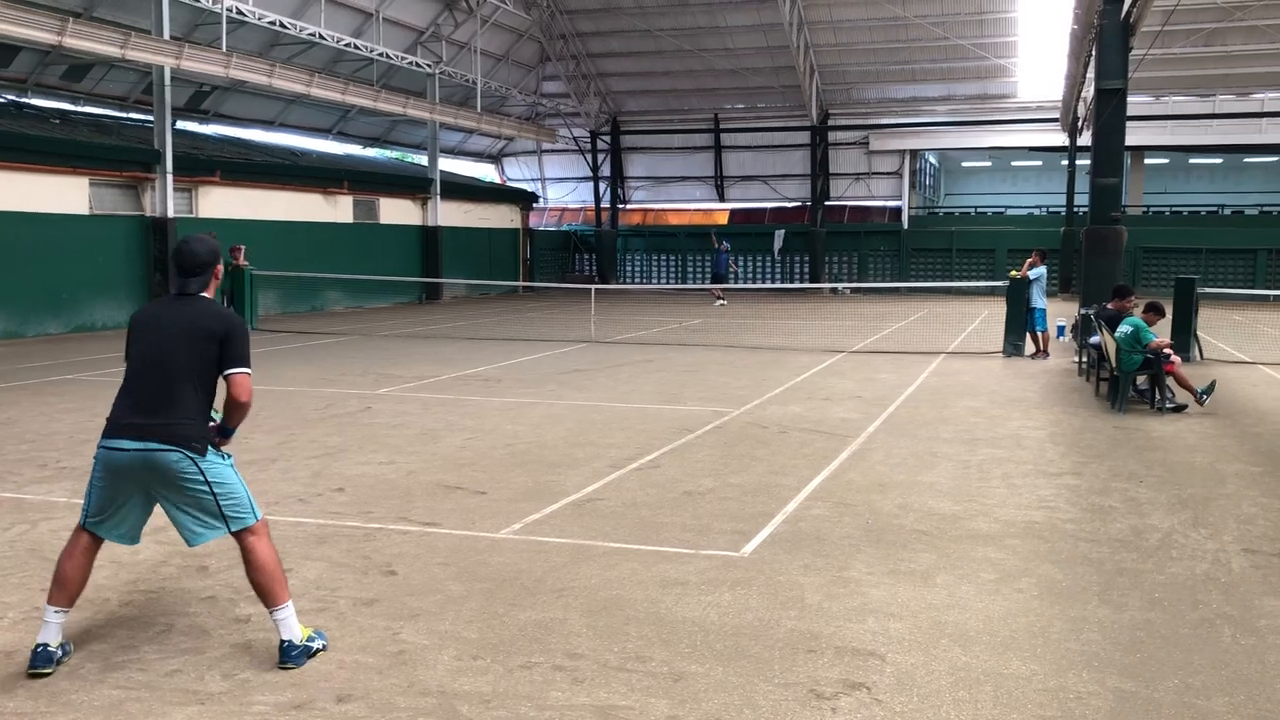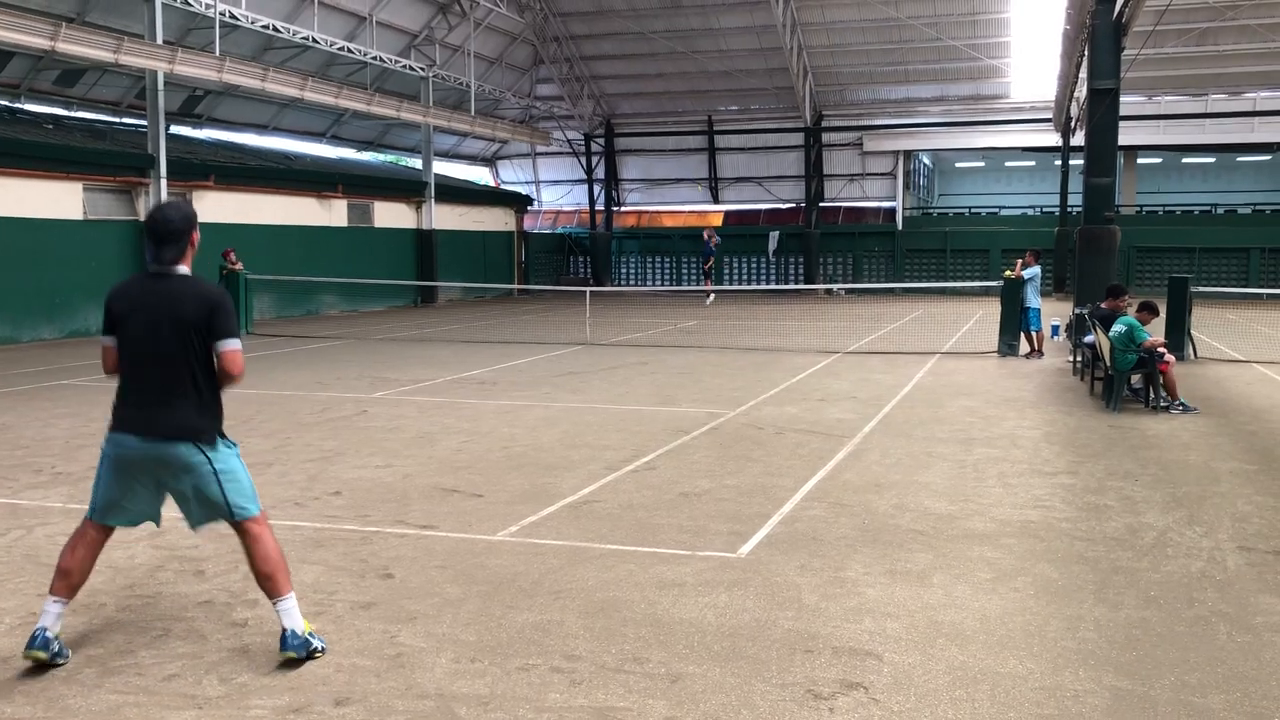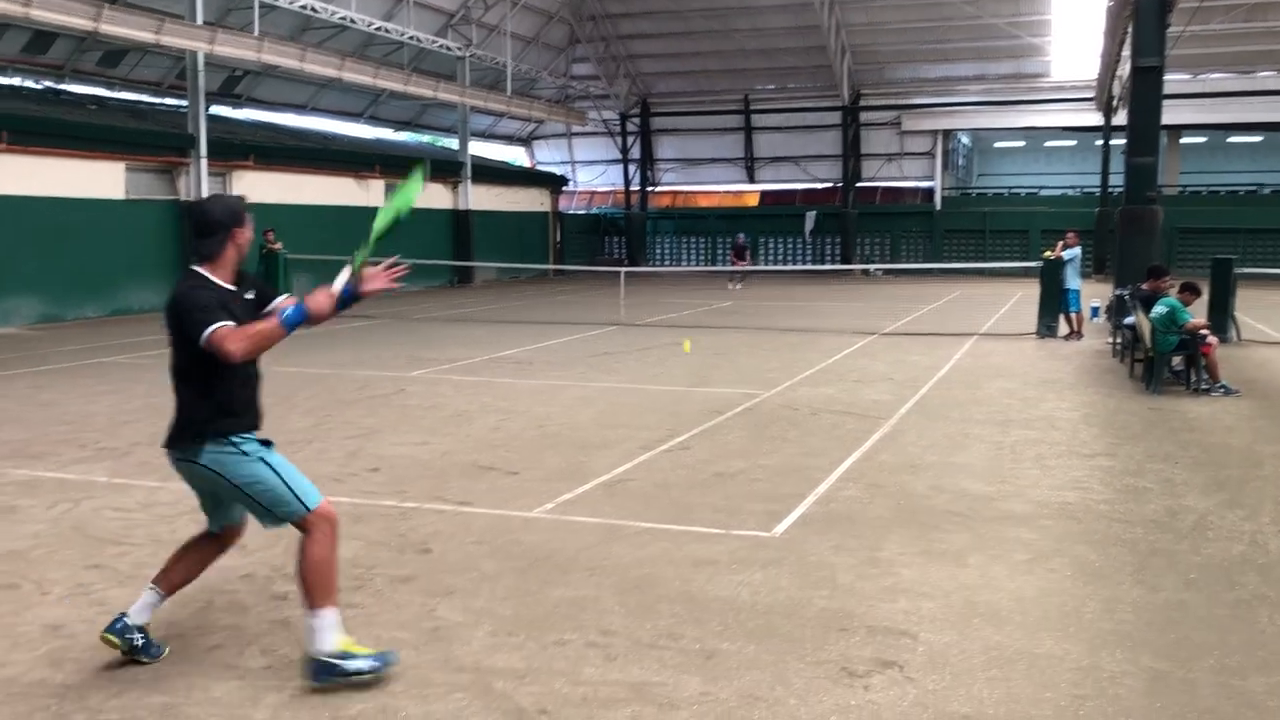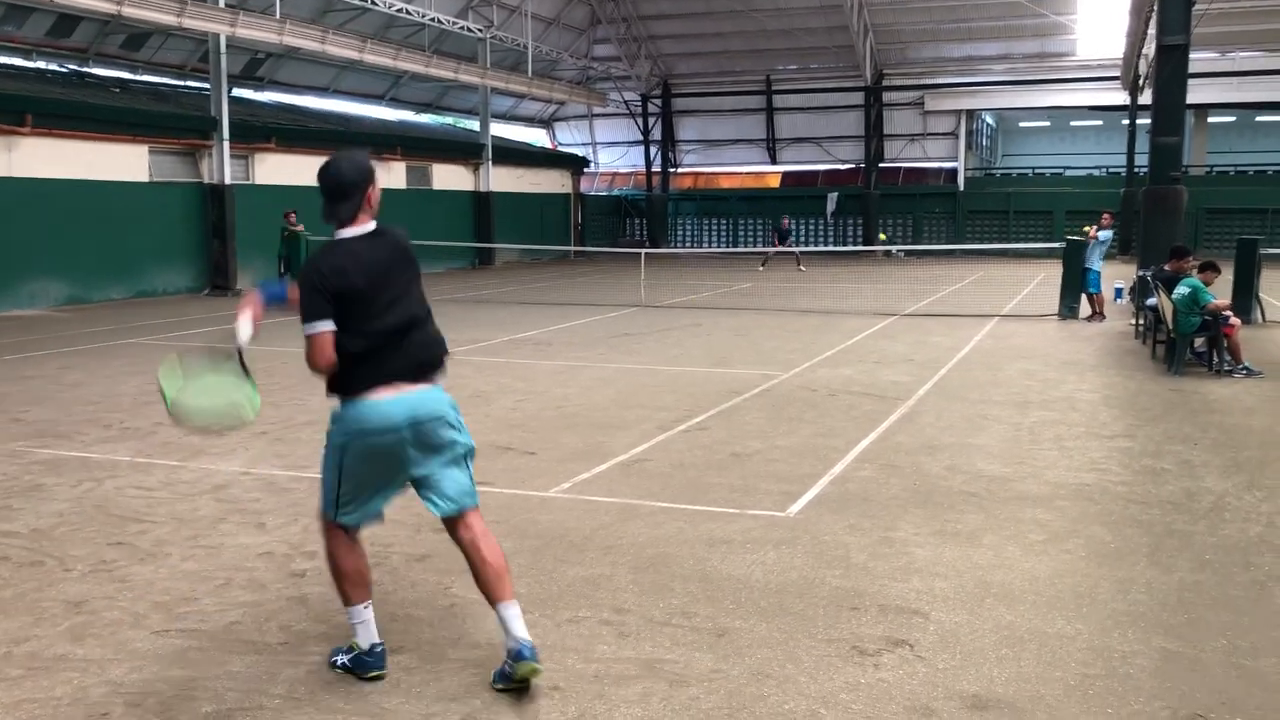
dt=0.7s
person 1, frame 1
left shoulder: (142, 316)
right shoulder: (226, 322)
right elbow: (240, 395)
right wrist: (224, 431)
left hip: (118, 442)
right hip: (181, 446)
left knee: (88, 533)
right knee: (252, 532)
left ankle: (47, 644)
right ankle: (292, 638)
person 1, frame 2
left shoulder: (120, 295)
right shoulder: (211, 298)
left elbow: (110, 365)
right elbow: (233, 370)
left hip: (128, 437)
right hip: (191, 439)
left knee: (94, 527)
right knee: (253, 525)
left ankle: (46, 633)
right ankle: (295, 632)
person 1, frame 3
left shoulder: (240, 287)
right shoulder: (191, 296)
left elbow: (295, 315)
right elbow: (236, 348)
left wrist: (354, 291)
right wrist: (300, 310)
left hip: (216, 442)
right hip: (214, 443)
left knee: (223, 532)
right knee: (320, 520)
left ankle: (132, 623)
right ankle: (329, 649)
person 1, frame 4
left shoulder: (323, 262)
right shoulder: (395, 243)
left elbow: (322, 360)
right wrist: (270, 293)
left hip: (367, 414)
right hip: (431, 401)
left knee: (341, 527)
right knee: (466, 523)
left ankle: (366, 647)
right ankle: (519, 644)
